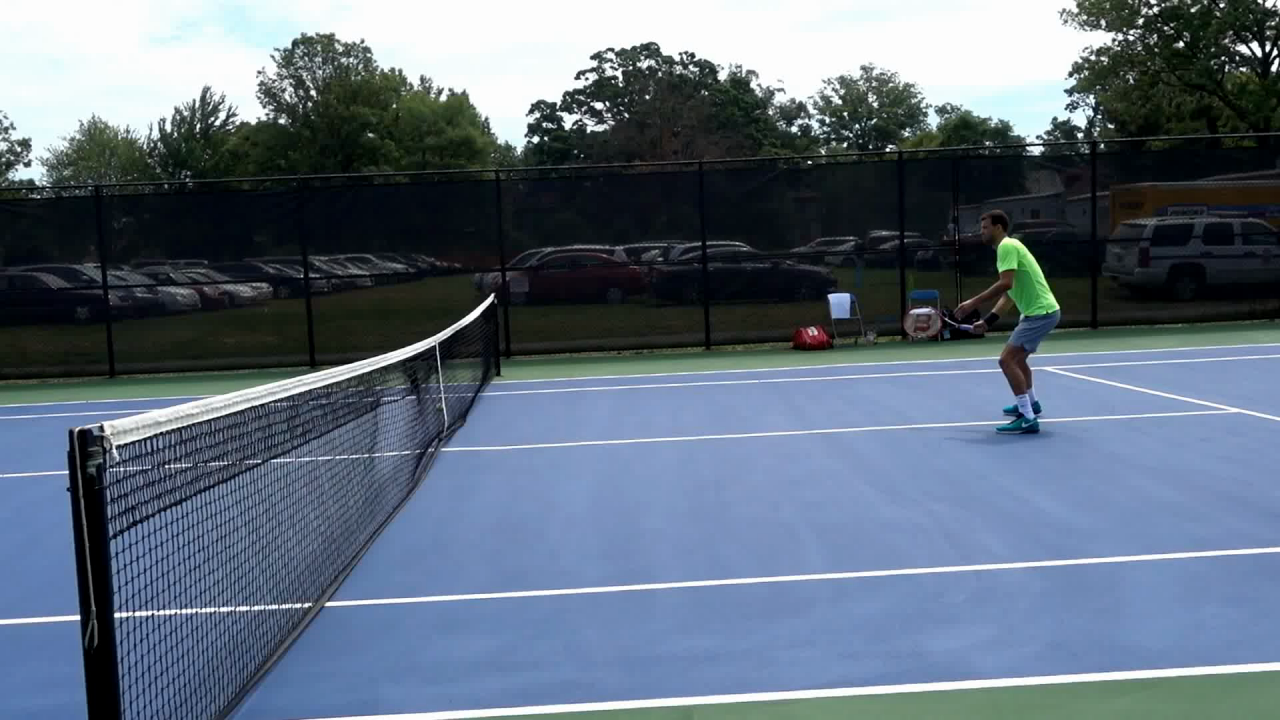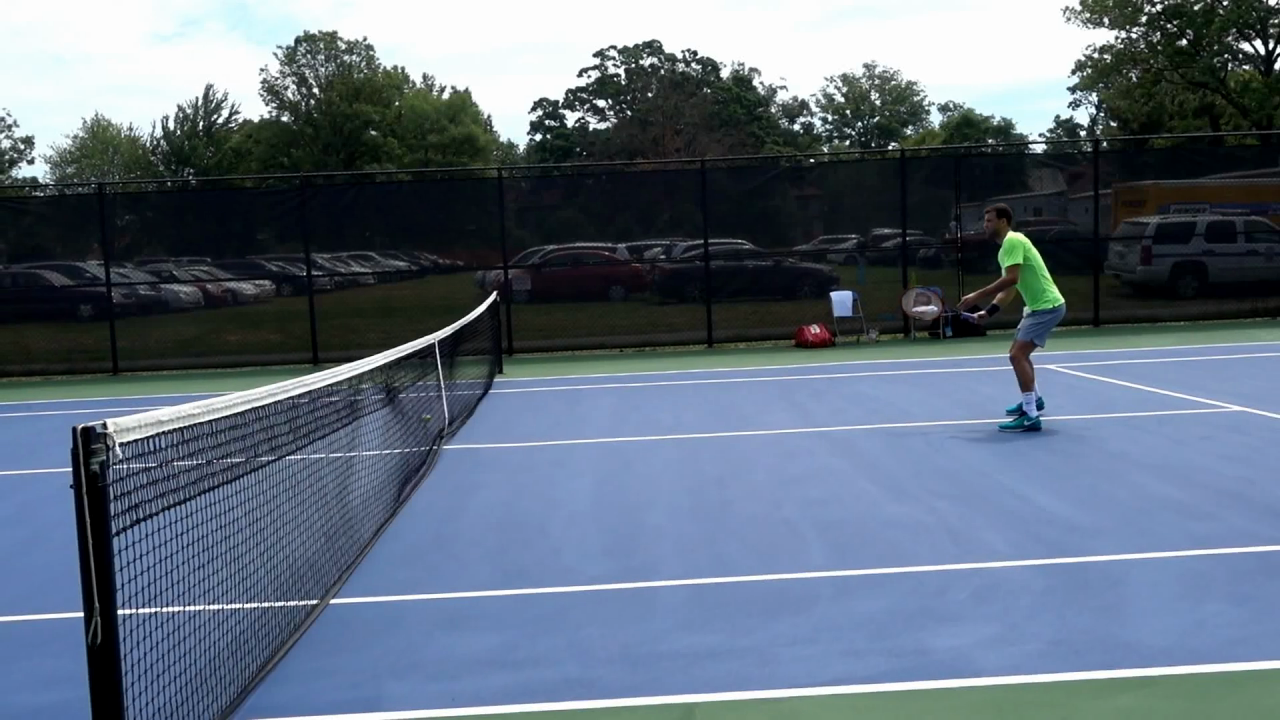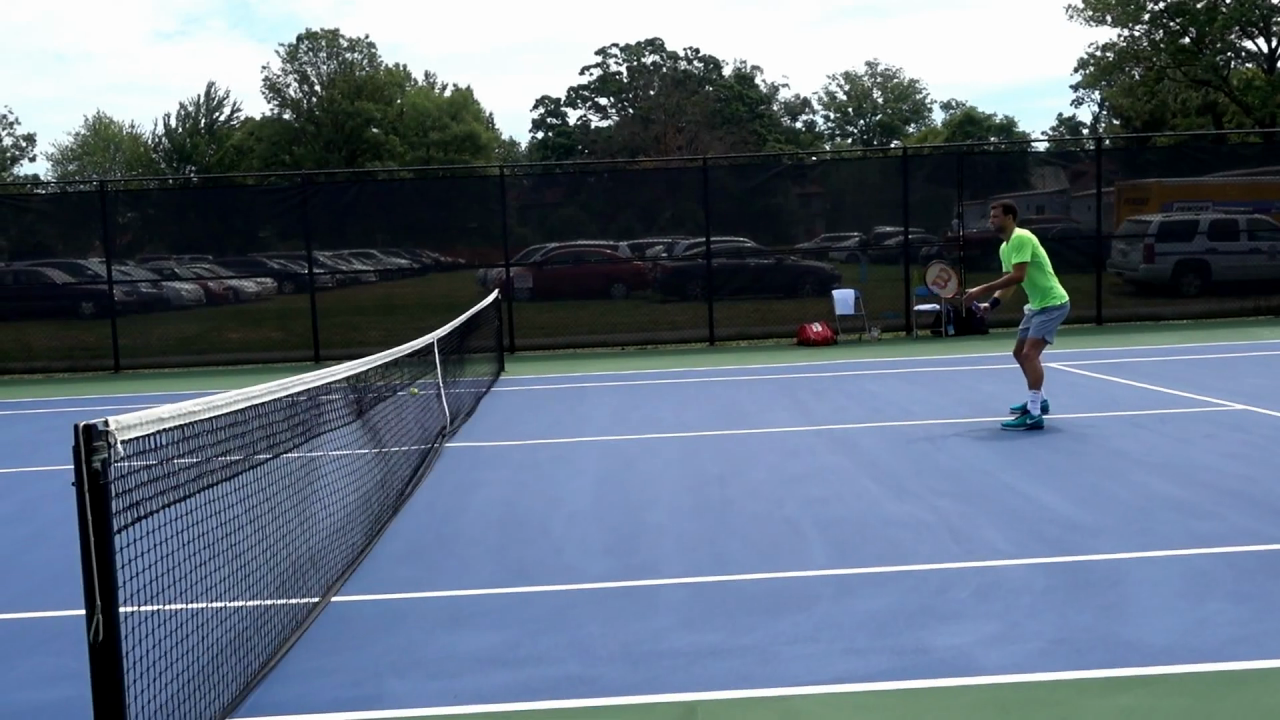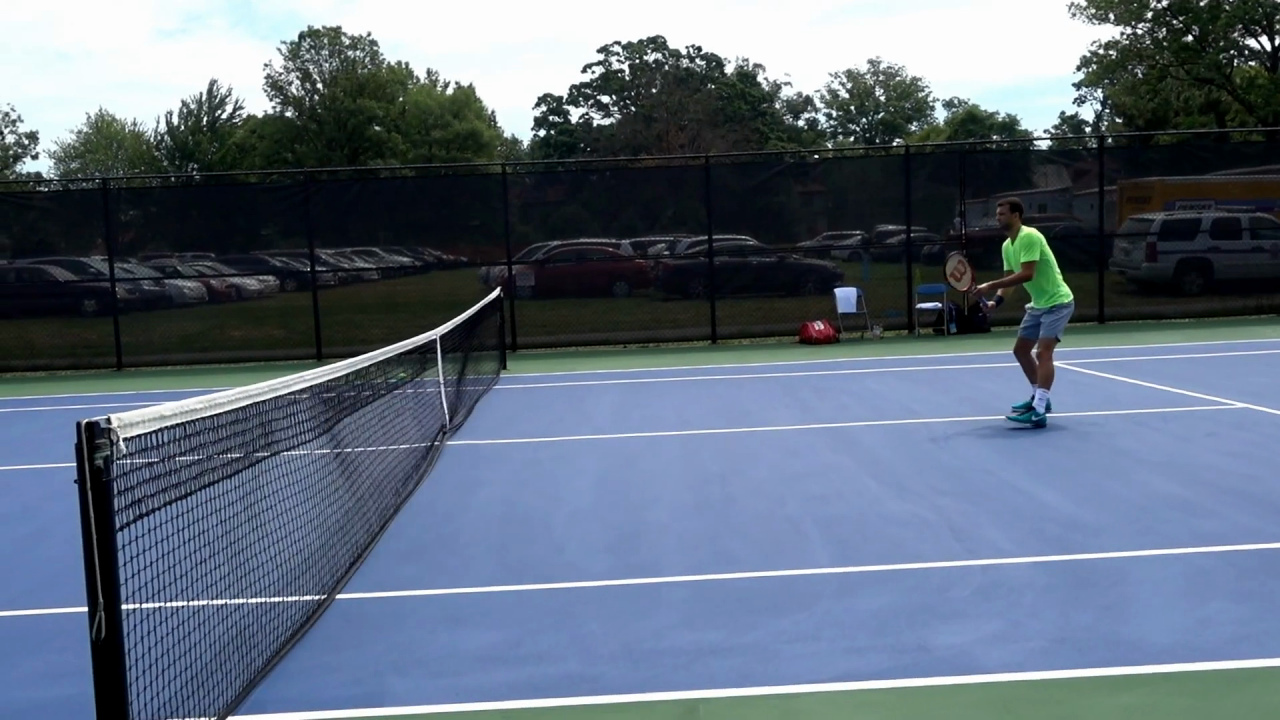
dt=0.1s
person 1, frame 1
left shoulder: (1008, 246)
right shoulder: (1003, 252)
left elbow: (1005, 285)
right elbow: (1007, 296)
left wrist: (973, 302)
right wrist: (988, 321)
left hip: (1041, 313)
right hip: (1036, 312)
left knee: (1007, 360)
right knee: (1016, 357)
left ankle: (1028, 418)
right ankle: (1031, 402)
person 1, frame 2
left shoulder: (1013, 240)
right shoulder: (1004, 250)
left elbow: (1011, 279)
right elbow: (1007, 289)
left wrist: (977, 296)
right wrist: (988, 312)
left hip: (1047, 306)
right hip: (1039, 307)
left knee: (1017, 355)
right knee: (1020, 353)
left ankle: (1030, 416)
right ankle: (1034, 399)
person 1, frame 3
left shoulder: (1021, 237)
right shoulder: (1004, 247)
left elbow: (1018, 276)
right elbow: (1007, 283)
left wrist: (982, 290)
right wrist: (990, 304)
left hip: (1053, 304)
right hip: (1037, 305)
left knee: (1030, 353)
right knee: (1020, 352)
left ankle: (1033, 415)
right ankle: (1038, 400)
person 1, frame 4
left shoulder: (1029, 236)
right shoulder: (1007, 246)
left elbow: (1027, 275)
right elbow: (1011, 278)
left wrist: (990, 286)
right wrist: (996, 301)
left hip: (1058, 302)
right hip: (1040, 305)
left knee: (1043, 353)
right knee: (1020, 350)
left ankle: (1038, 412)
right ankle: (1040, 399)
